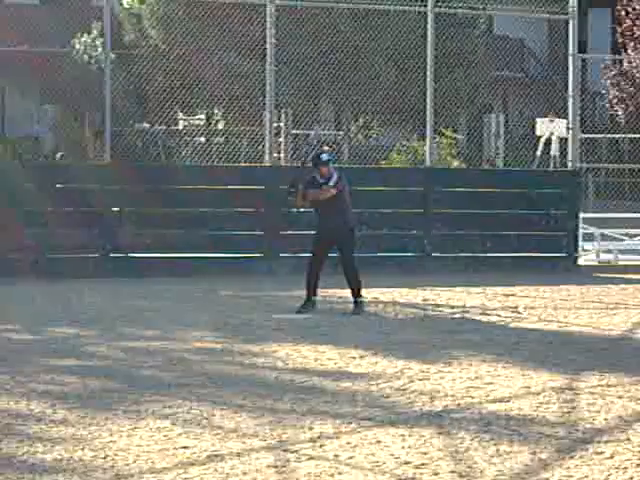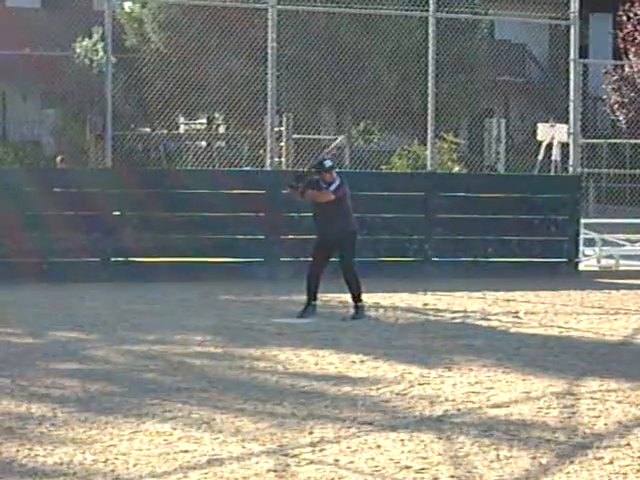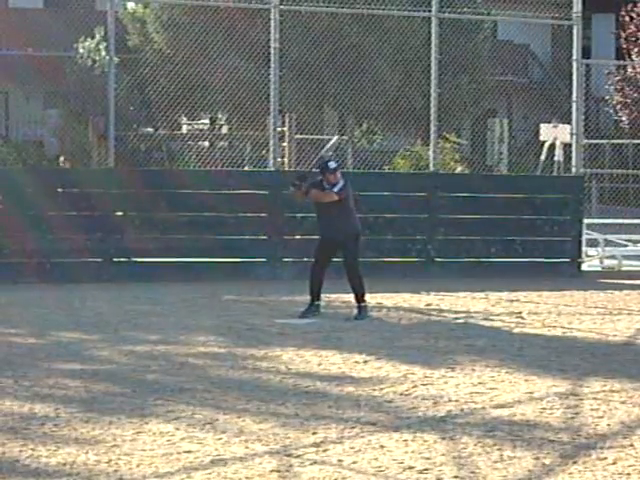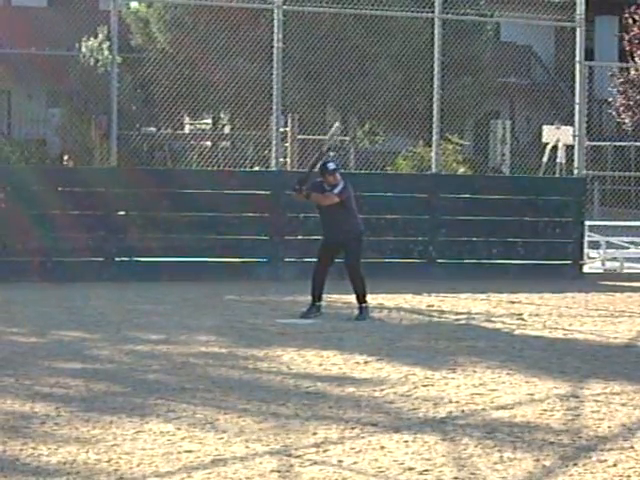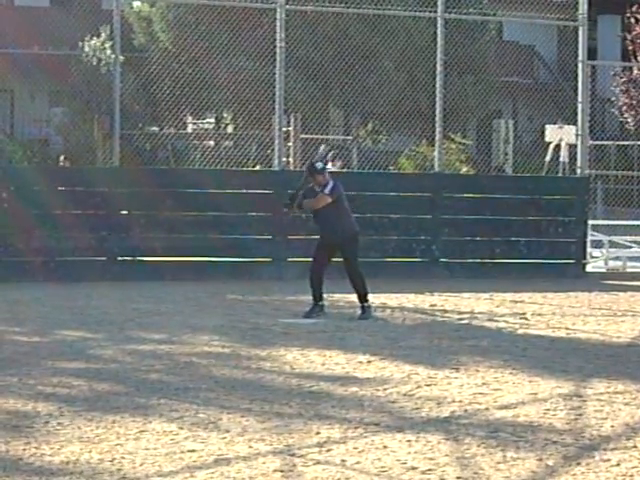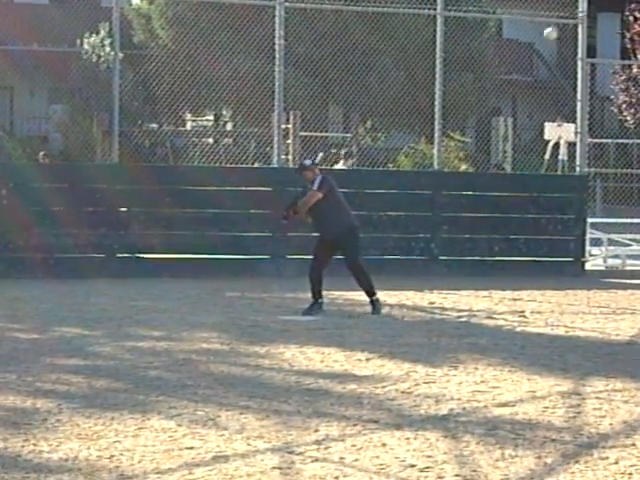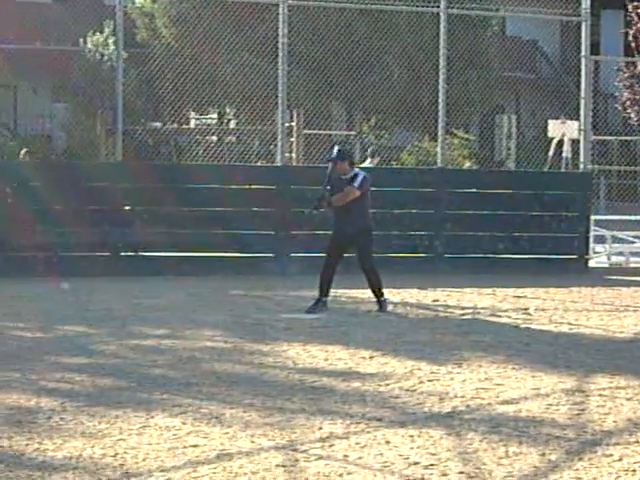
dt=0.7s
person 1, frame 1
left shoulder: (338, 177)
right shoulder: (311, 181)
left elbow: (324, 194)
right elbow: (301, 202)
left wrist: (305, 192)
right wrist: (298, 191)
left hip: (345, 228)
right hip: (324, 229)
left knee: (348, 264)
right knee: (314, 264)
left ankle: (358, 300)
right ankle: (310, 300)
person 1, frame 2
left shoulder: (339, 184)
right shoulder: (314, 183)
left elbow: (321, 197)
right elbow: (297, 192)
left wrist: (303, 191)
right wrist: (297, 187)
left hip: (346, 233)
right hip: (325, 234)
left knee: (348, 268)
right knee: (314, 268)
left ankle: (359, 305)
right ankle: (311, 304)
person 1, frame 3
left shoulder: (343, 184)
right shoulder: (317, 183)
left elbow: (324, 197)
right elbow: (300, 194)
left wrist: (306, 190)
right wrist: (300, 186)
left hip: (349, 234)
right hip: (328, 235)
left knee: (352, 268)
right knee: (317, 268)
left ankle: (362, 305)
right ankle: (315, 304)
person 1, frame 4
left shoulder: (343, 186)
right shoulder: (318, 185)
left elbow: (325, 200)
right elbow: (302, 194)
left wrist: (306, 193)
right wrist: (300, 189)
left hip: (352, 235)
right hip: (331, 236)
left knee: (353, 269)
right knee: (319, 269)
left ankle: (363, 306)
right ankle: (316, 305)
person 1, frame 5
left shoulder: (333, 185)
right shoulder: (310, 191)
left elbow: (317, 203)
right elbow: (300, 206)
left wrist: (301, 203)
right wrist: (295, 204)
left hip: (348, 235)
right hip: (327, 237)
left knee: (352, 269)
right knee: (316, 270)
left ankle: (365, 306)
right ankle: (318, 305)
person 1, frame 6
left shoulder: (324, 181)
right shoulder: (307, 192)
left elbow: (310, 200)
right elbow: (307, 215)
left wrist: (294, 211)
right wrist: (295, 211)
left hip: (347, 231)
right hip: (327, 235)
left knee: (354, 265)
right knee: (315, 267)
left ankle: (374, 299)
right ankle: (317, 302)
person 1, frame 7
left shoulder: (362, 178)
right shoulder: (334, 179)
left elbow: (347, 196)
right elbow: (332, 201)
left wrist: (328, 202)
right wrist: (326, 201)
left hip: (361, 230)
right hip: (341, 230)
left knee: (367, 265)
right knee: (329, 264)
left ankle: (381, 299)
right ankle: (322, 300)
